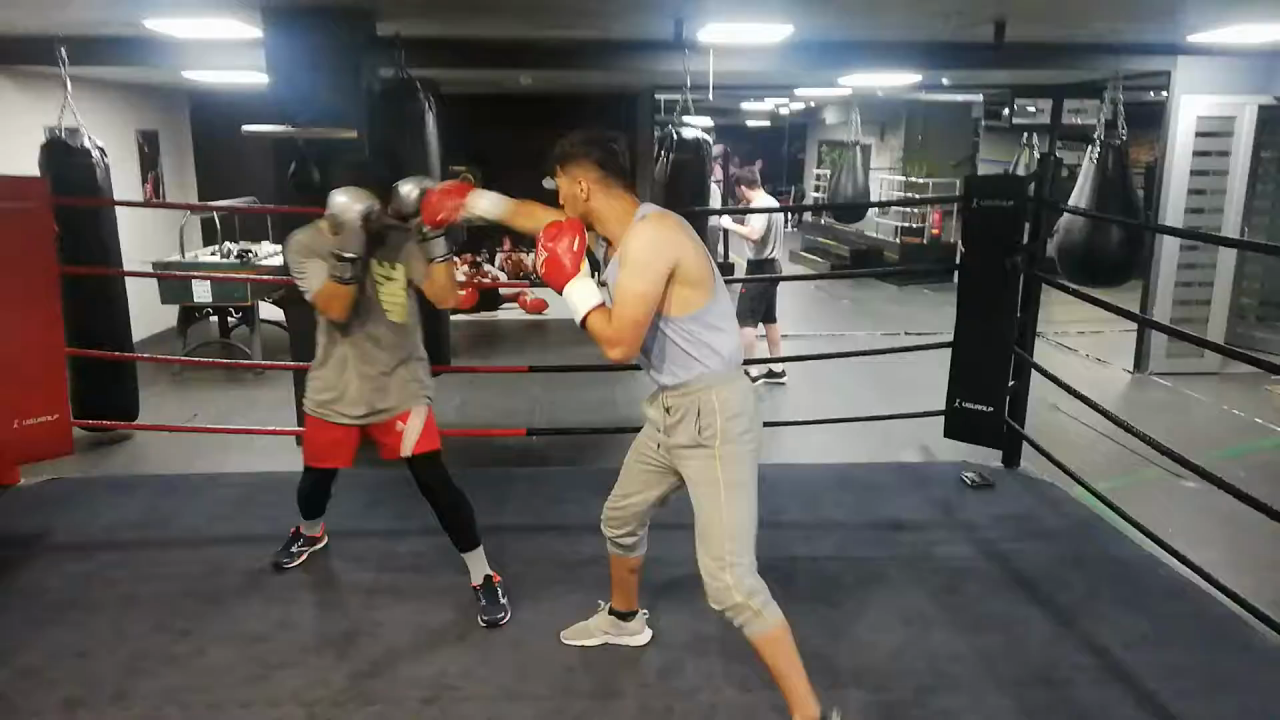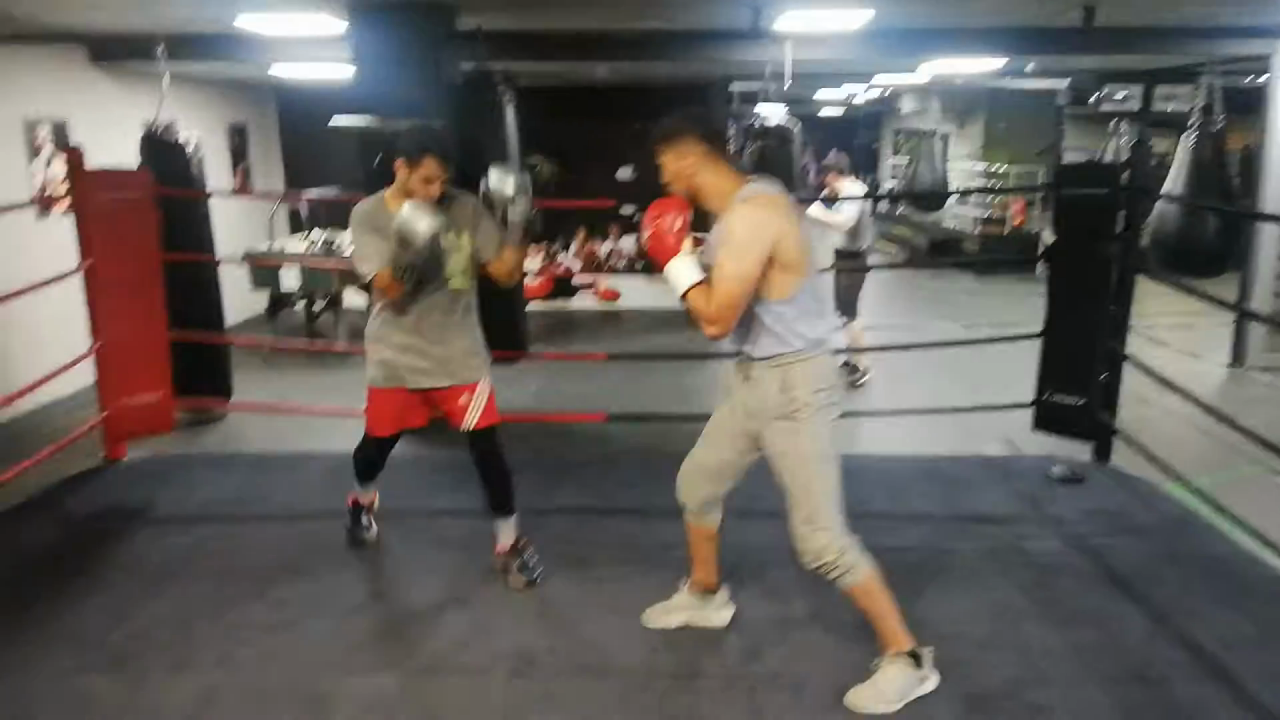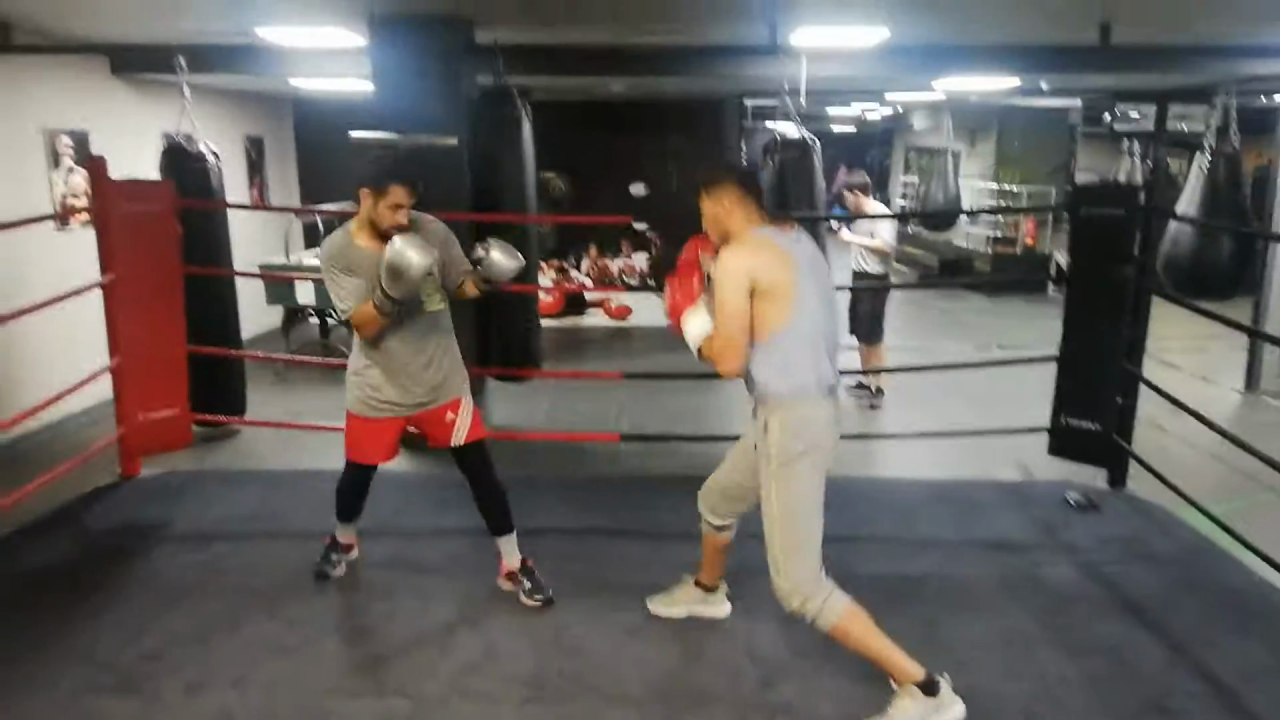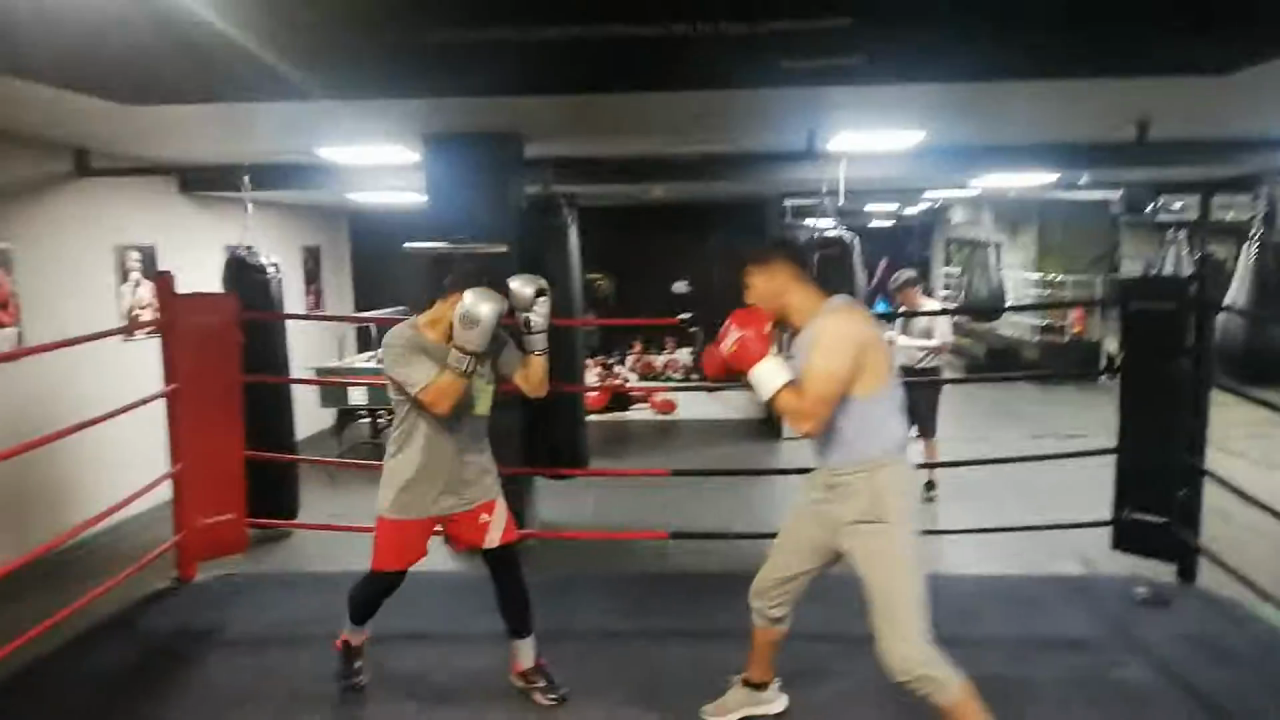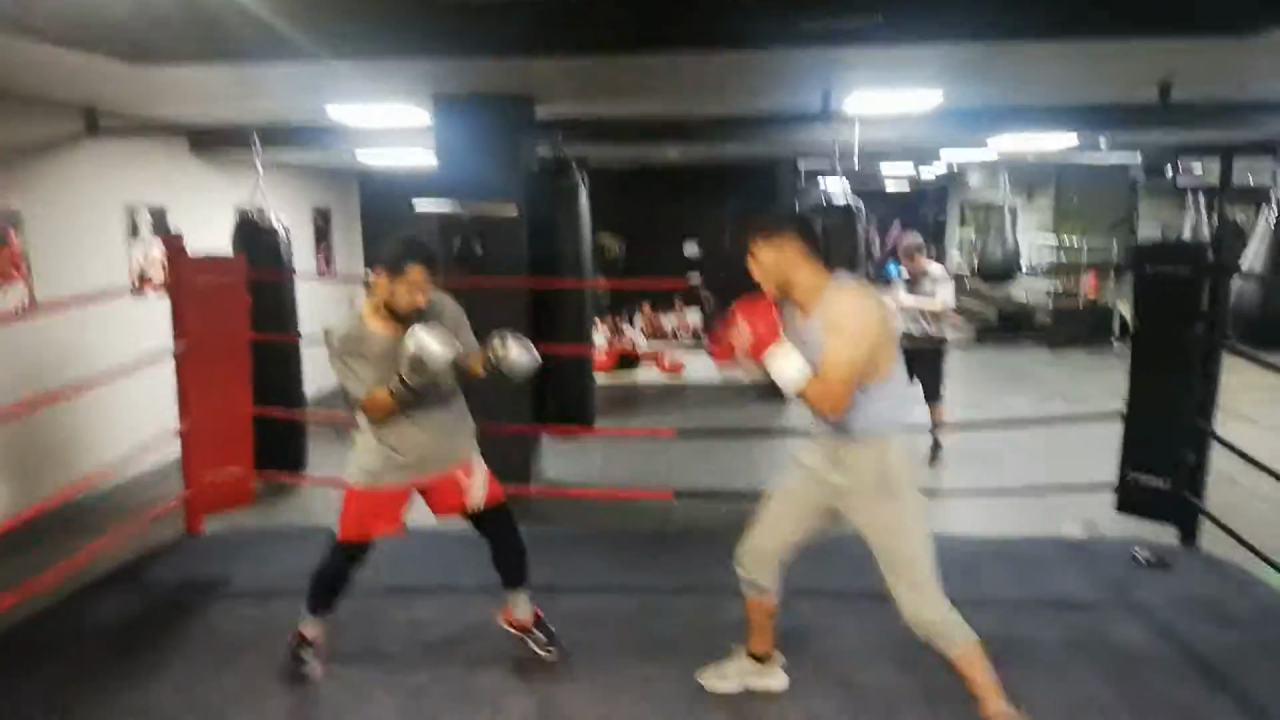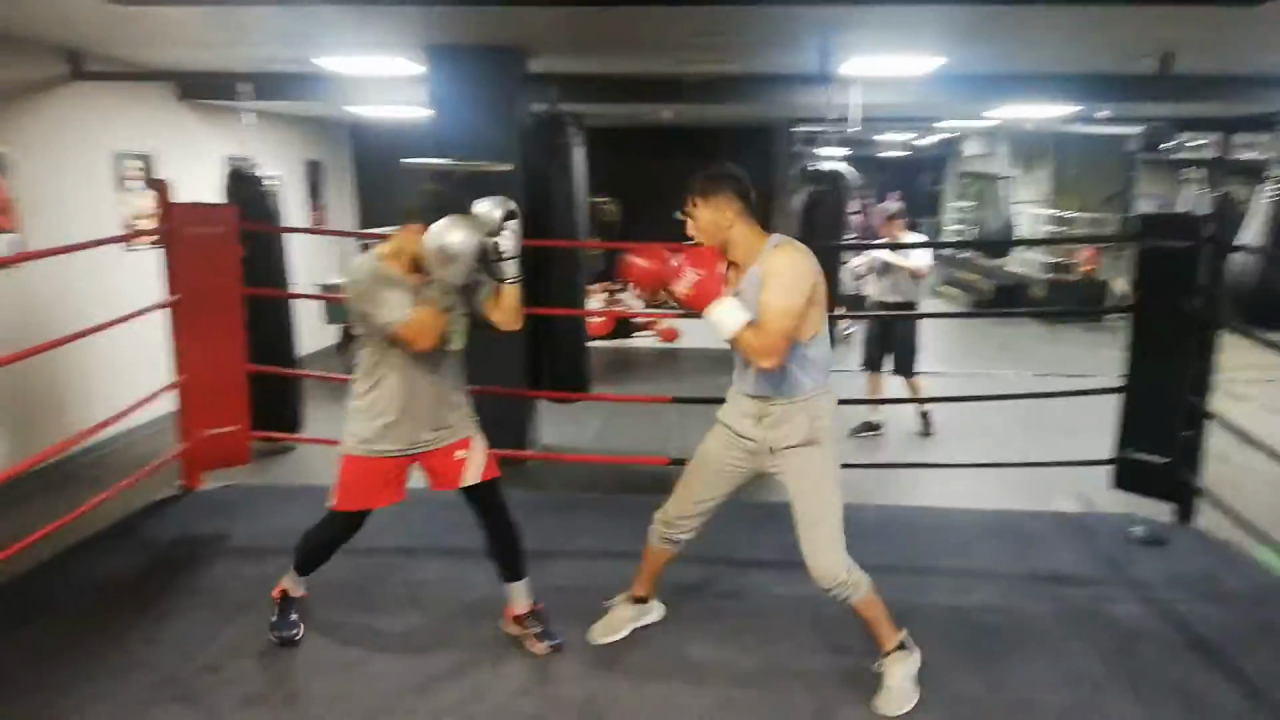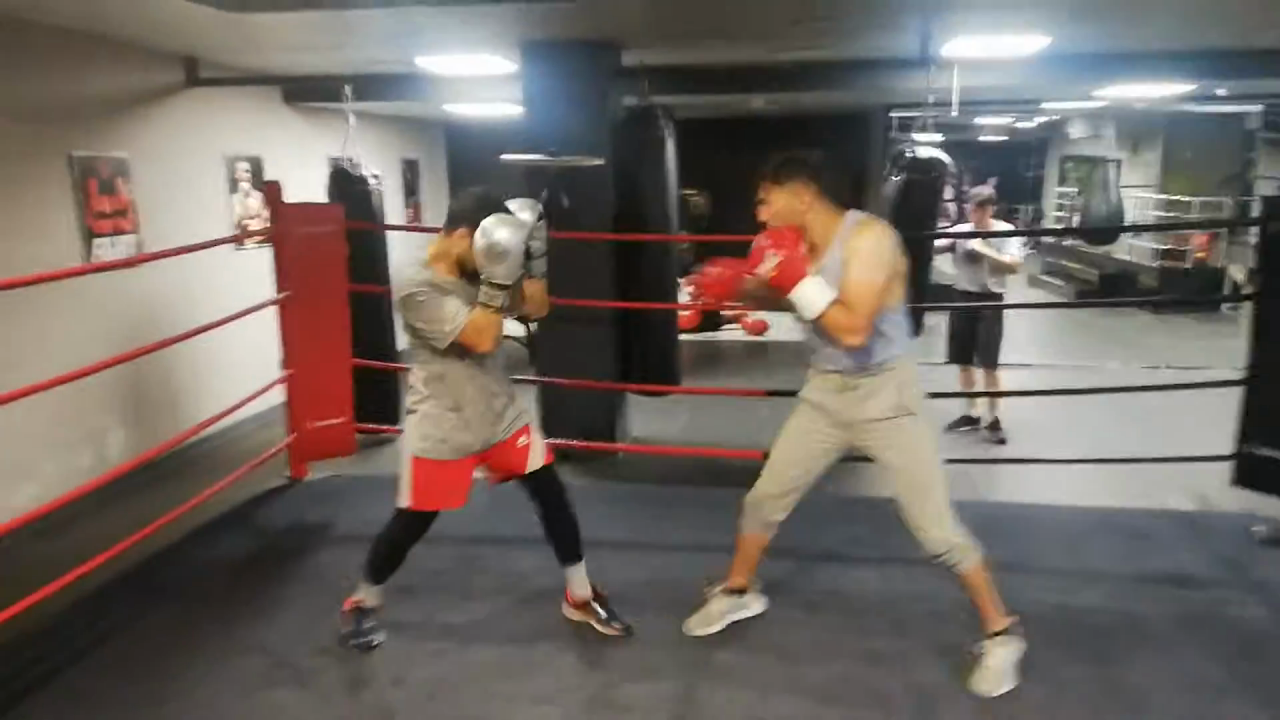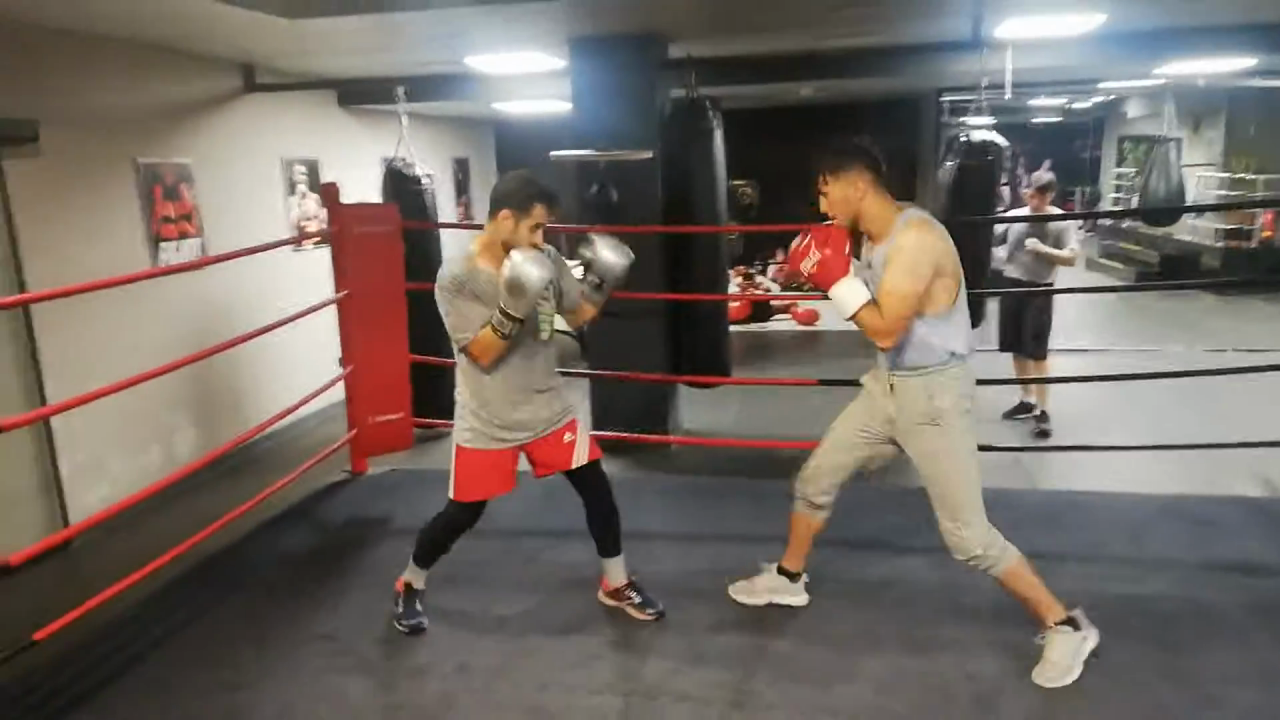
dt=0.3s
person 1, frame 1
left shoulder: (651, 237)
right shoulder: (623, 223)
left elbow: (620, 344)
right elbow: (541, 220)
left wrist: (571, 279)
right wrist: (469, 199)
left hip: (714, 411)
right hip: (672, 407)
left knee: (730, 582)
right knee: (620, 517)
right ankle: (624, 617)
person 1, frame 2
left shoulder: (751, 217)
right shoulder: (749, 197)
left elbow: (716, 321)
left wrist: (673, 255)
right wrist: (676, 248)
left hip: (796, 384)
right hip: (755, 376)
left knee: (821, 541)
right knee: (696, 483)
left ankle: (908, 658)
right ankle: (705, 595)
person 1, frame 3
left shoulder: (740, 258)
right shoulder: (793, 240)
left elbow: (728, 360)
left wrist: (688, 315)
left hip: (792, 426)
right hip: (789, 417)
left knee: (799, 588)
right knee: (716, 498)
right ankle: (704, 592)
person 1, frame 4
left shoulder: (839, 323)
right shoulder: (815, 326)
left elbow: (805, 418)
right elbow: (807, 395)
left wrist: (757, 359)
right wrist: (742, 354)
left hip: (876, 494)
right hip: (832, 488)
left knee: (906, 652)
right knee: (768, 590)
person 1, frame 5
left shoulder: (852, 306)
right shoulder: (793, 304)
left elbow: (830, 402)
left wrist: (771, 347)
right wrist: (752, 344)
left hip: (880, 463)
right hip: (824, 457)
left knee: (924, 609)
right knee: (753, 559)
right ankle: (760, 660)
person 1, frame 6
left shoulder: (788, 261)
right shoulder: (727, 259)
left elbow: (768, 352)
left wrist: (712, 299)
left hip: (800, 422)
right hip: (744, 414)
left knee: (828, 565)
right knee: (675, 519)
left ankle: (897, 652)
right ankle: (639, 600)
person 1, frame 7
left shoulder: (869, 238)
right shoulder: (797, 241)
left elbow: (852, 330)
right elbow: (782, 287)
left wrist: (794, 279)
right wrist: (740, 280)
left hip: (886, 396)
right hip: (825, 393)
left knee: (937, 529)
right knee: (766, 498)
left ankle: (1001, 634)
right ankle: (738, 592)
person 1, frame 8
left shoulder: (916, 238)
right shoulder: (877, 233)
left elbow: (886, 333)
left wrist: (836, 277)
right wrist: (828, 272)
left hip: (935, 395)
right hip: (888, 388)
left knee: (968, 536)
right knee: (816, 476)
left ankle: (1065, 627)
right ankle: (788, 578)
person 2, frame 1
left shoulder: (402, 236)
right shoulder: (306, 243)
left elbow: (446, 298)
right elbow: (334, 311)
left wrist: (433, 236)
right wrist: (347, 249)
left hip: (399, 384)
right hip: (336, 388)
left knee: (434, 479)
right knee: (318, 473)
left ankle: (483, 577)
right ankle: (309, 531)
person 2, frame 2
left shoulder: (466, 208)
right shoulder: (368, 216)
left elbow: (507, 274)
right elbow: (387, 292)
right wrist: (405, 254)
left hip: (459, 356)
right hip: (396, 358)
left knee: (486, 446)
right knee: (378, 441)
left ankle: (509, 543)
right ankle: (363, 499)
person 2, frame 3
left shoulder: (431, 230)
right shoulder: (338, 252)
left elbow: (464, 287)
right elbow: (366, 328)
left wrist: (487, 275)
right wrist: (392, 286)
left hip: (441, 376)
right hip: (376, 386)
left knee: (477, 466)
right knee: (359, 470)
left ankle: (513, 562)
right ankle: (342, 540)
person 2, frame 4
left shoulder: (487, 334)
right shoulder: (401, 342)
left elbow: (535, 387)
right elbow: (441, 402)
left wrist: (535, 329)
right wrist: (468, 347)
left hip: (474, 481)
right hip: (412, 487)
left knee: (507, 566)
right knee: (384, 577)
left ankle: (527, 664)
right ankle: (352, 640)
person 2, frame 5
left shoulder: (443, 309)
right shoulder: (348, 337)
left elbow: (474, 363)
right elbow: (374, 409)
left wrist: (501, 355)
right wrist: (409, 377)
left hip: (450, 447)
right hip: (383, 458)
left knee: (501, 526)
right knee: (346, 551)
left ankle: (521, 615)
right ankle: (308, 633)
person 2, frame 6
left shoulder: (457, 264)
right shoulder: (368, 276)
left elbow: (508, 320)
right elbow: (422, 338)
left wrist: (505, 255)
right wrist: (444, 279)
left hip: (448, 420)
right hip: (382, 427)
left knee: (494, 508)
right knee: (343, 520)
left ankle: (521, 610)
right ankle: (290, 592)
person 2, frame 7
left shoulder: (481, 263)
right shoulder: (418, 289)
left elbow: (535, 307)
right elbow: (483, 338)
left wrist: (531, 254)
right wrist: (500, 277)
left hip: (500, 413)
right hip: (441, 427)
left knee: (552, 496)
right knee: (411, 522)
left ankle: (581, 595)
right ankle: (361, 602)
person 2, frame 8
left shoulder: (544, 260)
right shoulder: (456, 277)
left elbow: (579, 317)
right elbow: (485, 355)
left wrist: (600, 282)
right wrist: (514, 308)
left hip: (548, 408)
right hip: (487, 420)
left knee: (597, 489)
right knee: (462, 513)
left ankle: (616, 584)
right ankle: (411, 584)
person 3, frame 1
left shoulder: (760, 206)
right shoulder: (773, 203)
left elbow: (754, 234)
left wrist: (729, 224)
left hip: (759, 267)
right hip: (771, 266)
left knee: (746, 319)
right knee: (769, 319)
left ankle: (748, 371)
right ankle: (776, 369)
person 3, frame 2
left shoulder: (852, 193)
right shoulder: (852, 190)
left elbow: (844, 223)
left wrist: (818, 214)
right wrist: (829, 195)
left hip: (851, 257)
right hip: (847, 255)
left knee: (849, 312)
right knee: (847, 311)
left ankle: (861, 366)
right ankle: (853, 360)
person 3, frame 3
left shoulder: (881, 214)
right shoulder: (858, 216)
left elbow: (885, 246)
left wrist: (853, 239)
right wrist: (843, 232)
left hip: (875, 282)
right hip: (859, 279)
left knee: (873, 337)
right knee: (860, 334)
left ankle: (877, 388)
right ankle: (866, 381)
person 3, frame 4
left shoulder: (935, 311)
right shoulder: (904, 312)
left elbow: (945, 343)
left wrist: (910, 342)
right wrist: (892, 337)
left hip: (927, 376)
right hip: (906, 374)
left knee: (927, 431)
left ankle: (931, 480)
person 3, frame 5
left shoulder: (939, 276)
right shoulder: (904, 276)
left elbow: (945, 307)
right elbow: (897, 302)
left wrist: (911, 301)
right wrist: (895, 301)
left hip: (931, 342)
right hip: (908, 339)
left knee: (932, 398)
left ankle: (936, 442)
person 3, frame 6
left shoulder: (918, 242)
right shoulder: (878, 247)
left elbow: (922, 271)
right elbow: (858, 272)
left wrist: (891, 258)
right wrist: (854, 267)
left hip: (904, 311)
right hip: (878, 309)
left knee: (906, 370)
right knee: (872, 367)
left ankle: (923, 411)
right ankle: (874, 419)
person 3, frame 7
left shoulder: (1006, 231)
right shoulder: (960, 230)
left elbow: (1014, 265)
right elbow: (934, 246)
left wrist: (984, 250)
left hip: (989, 302)
right hip: (962, 299)
left knee: (989, 363)
right knee: (964, 360)
left ankle: (993, 418)
right ankle: (973, 413)
person 3, frame 8
left shoulder: (1063, 222)
right shoulder: (1013, 216)
left elbow: (1071, 258)
left wrist: (1043, 249)
left hip: (1039, 291)
right hip: (1011, 286)
left knee: (1037, 353)
right knee: (1017, 350)
left ankle: (1041, 412)
right ankle: (1027, 400)
